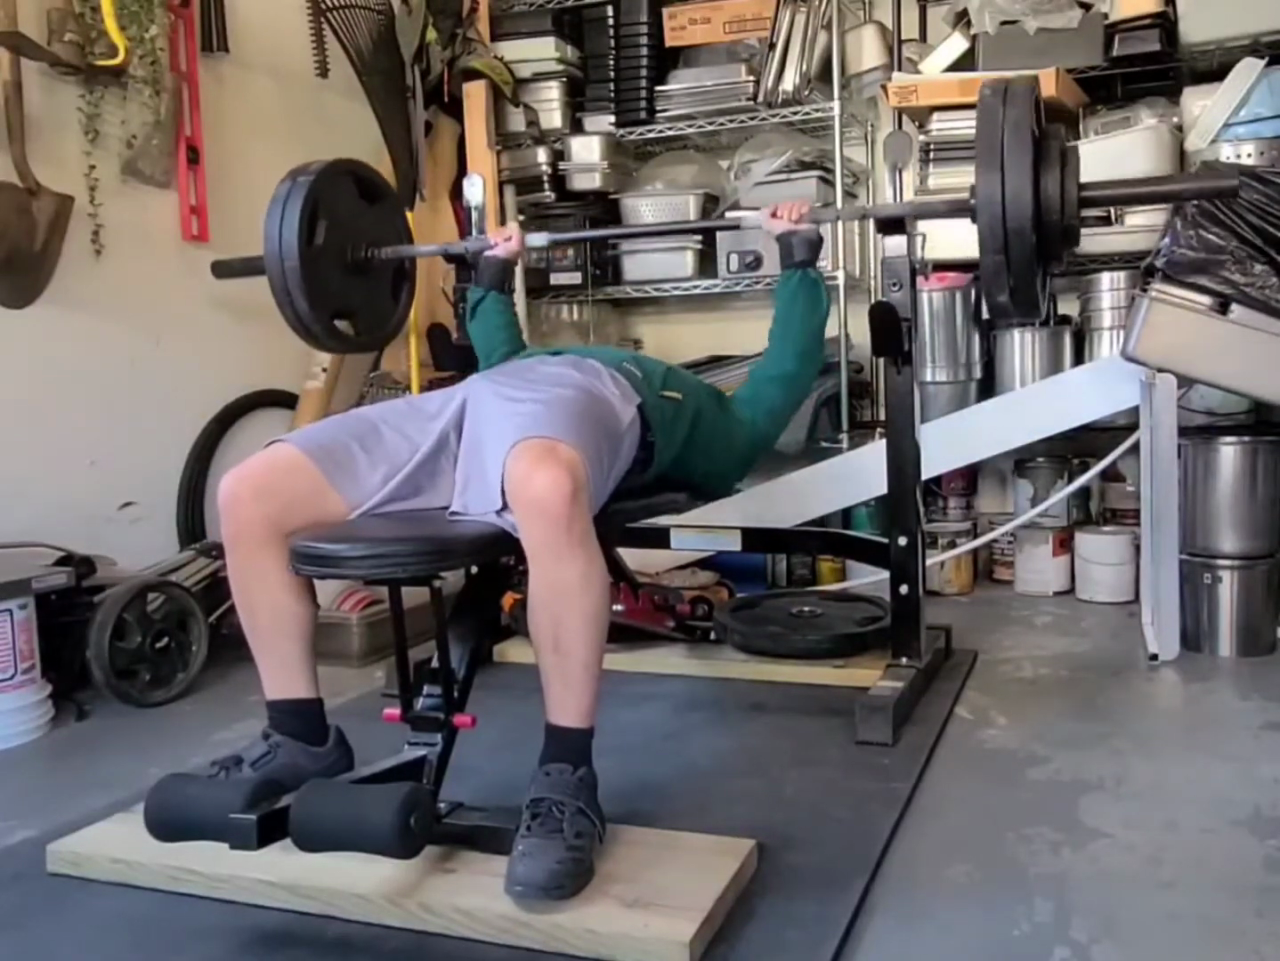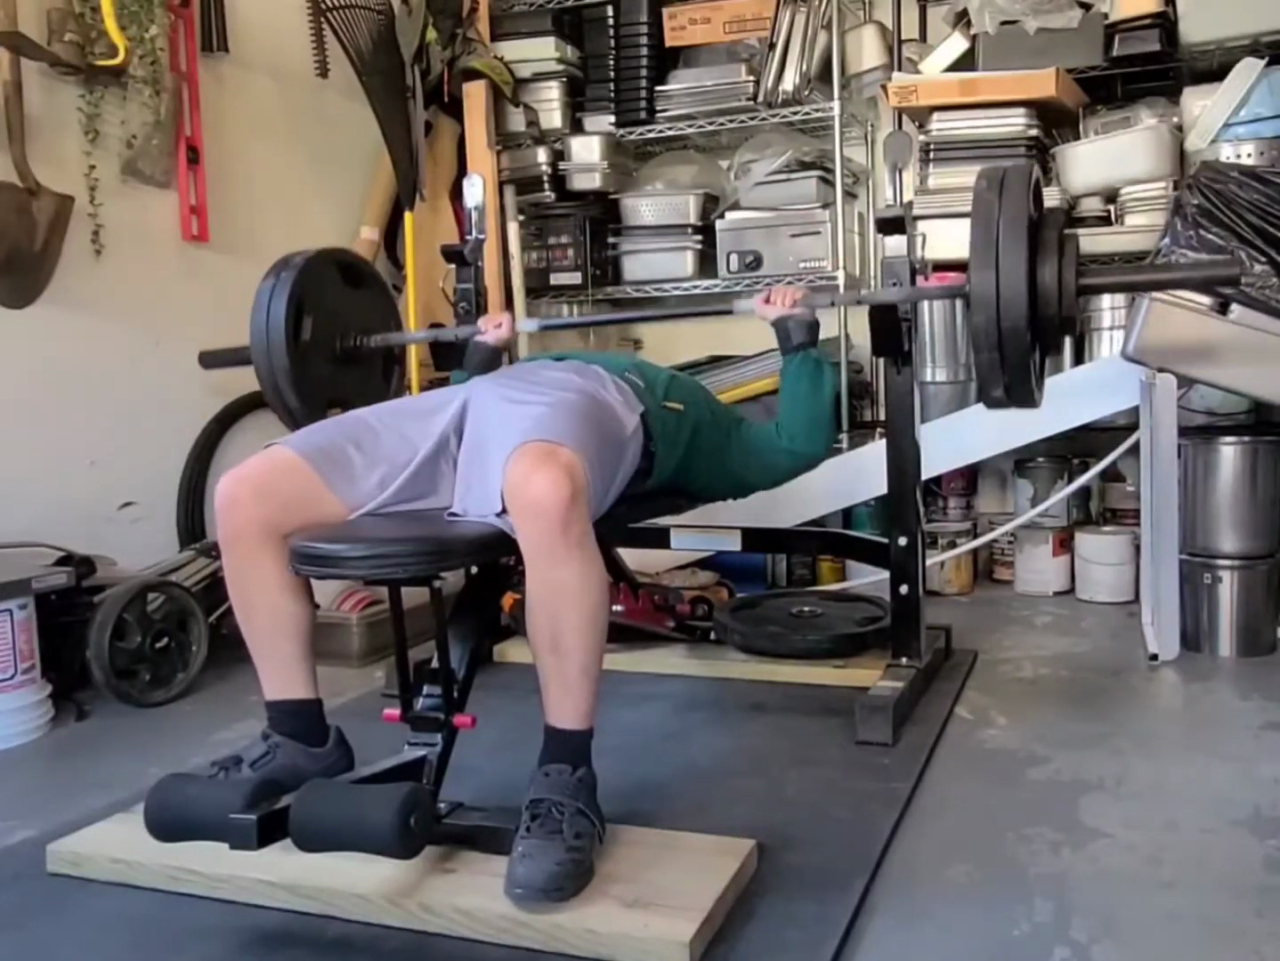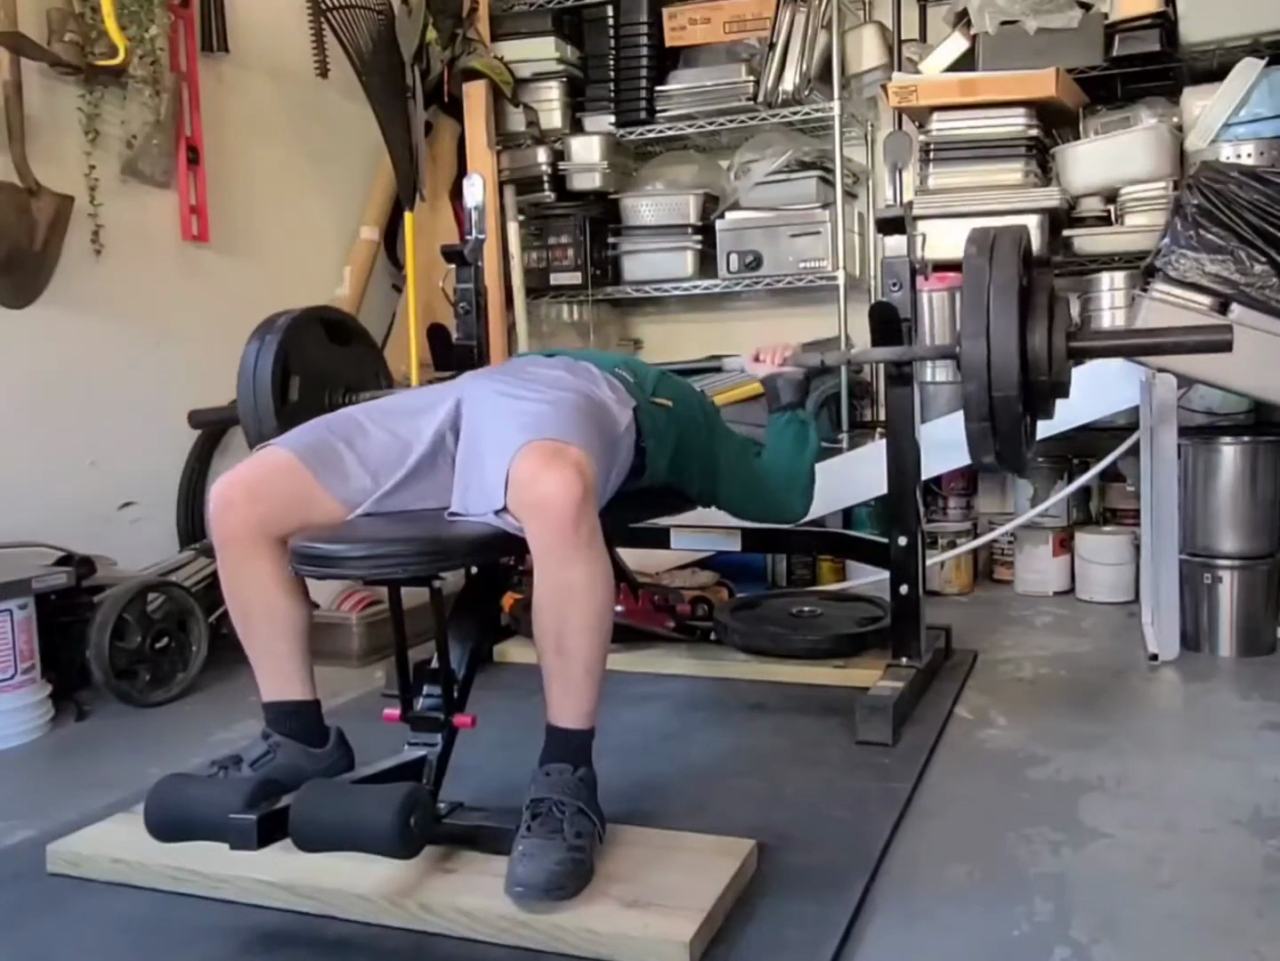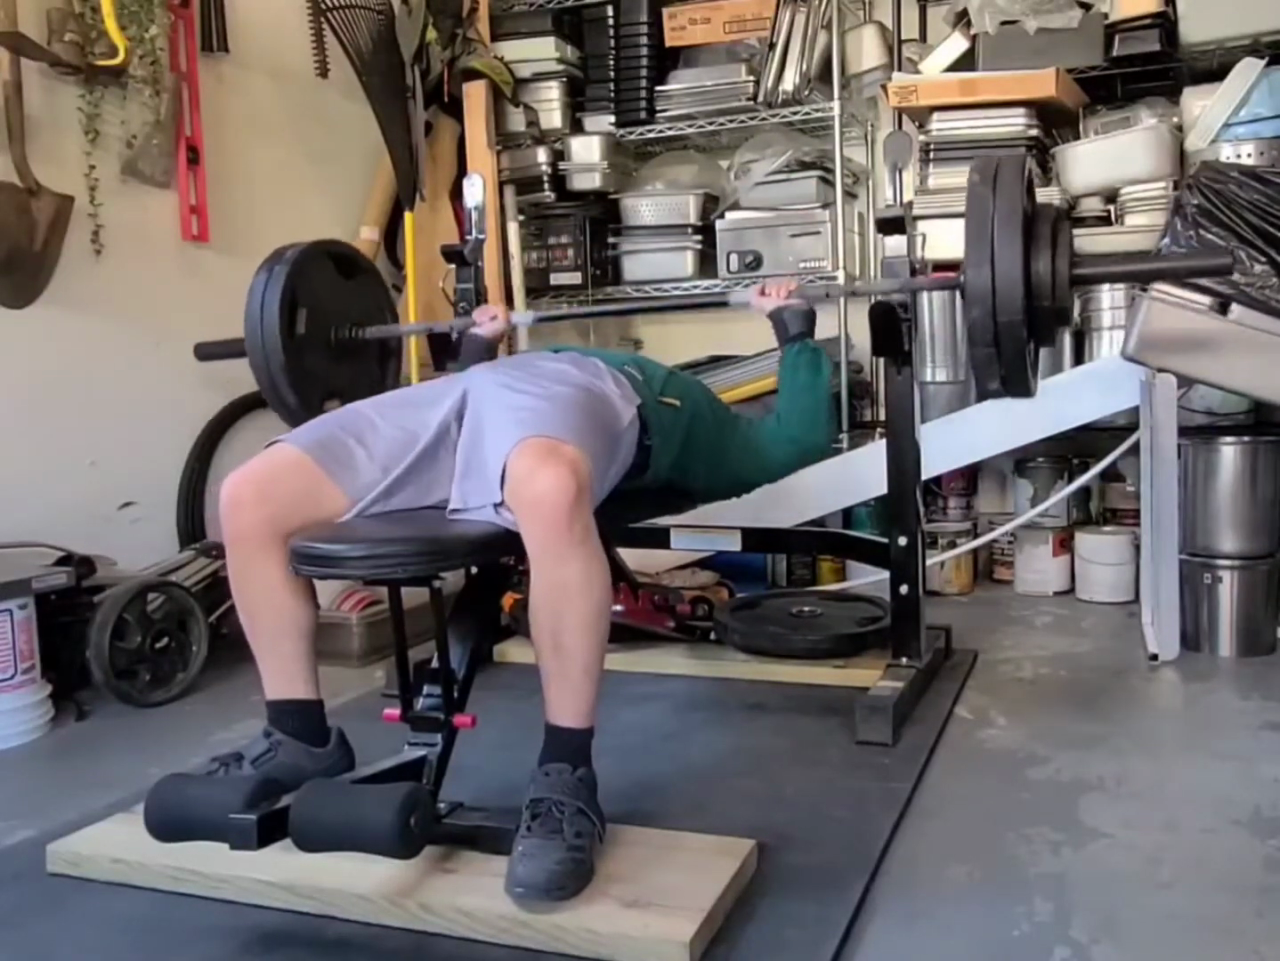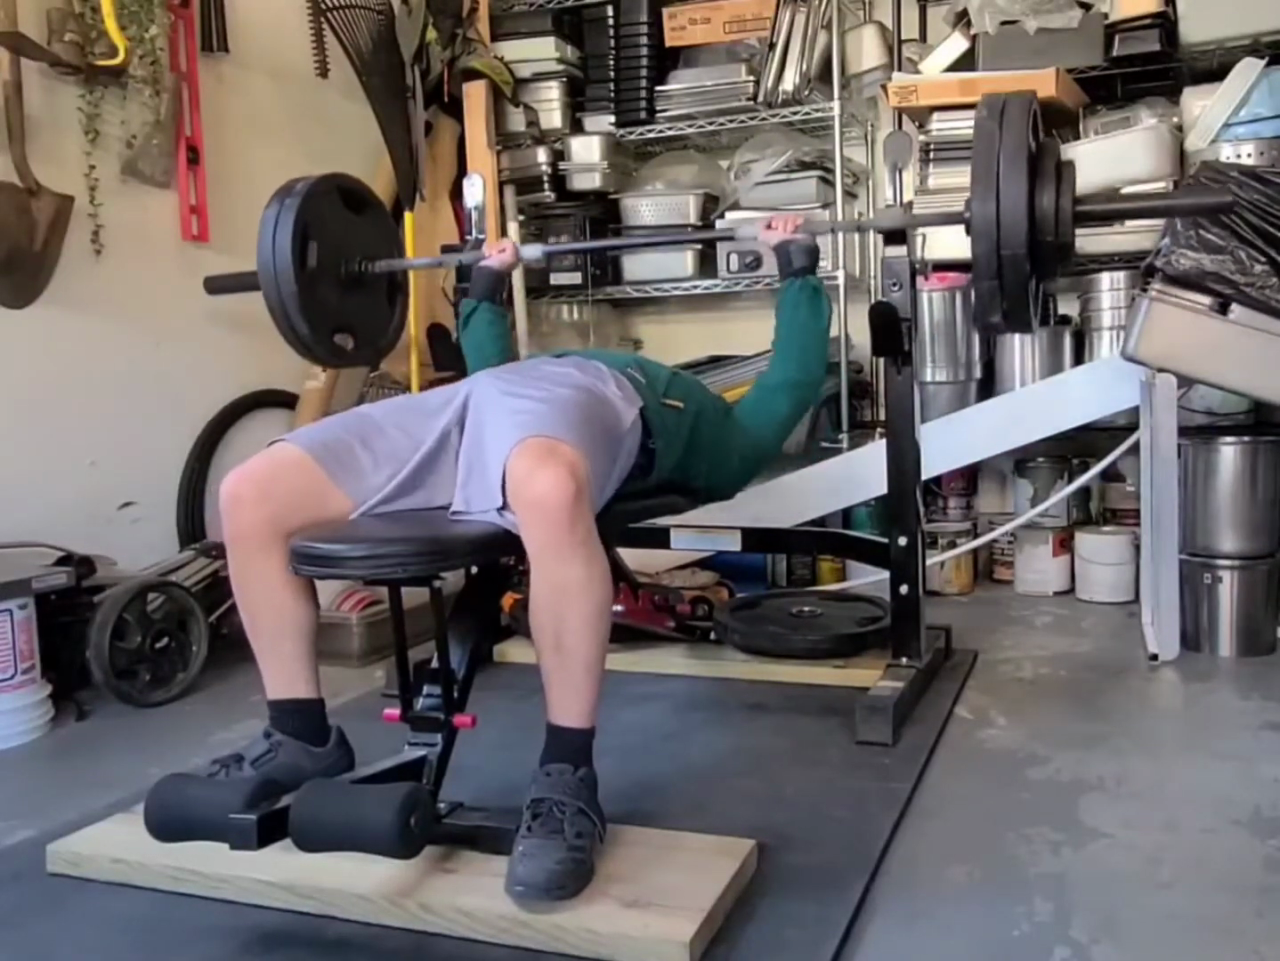
dt=0.3s
person 1, frame 1
left shoulder: (720, 432)
left elbow: (790, 368)
right elbow: (502, 357)
left wrist: (797, 256)
right wrist: (493, 274)
left knee: (546, 491)
right knee: (246, 497)
left ankle: (566, 778)
right ankle: (300, 739)
person 1, frame 2
left shoulder: (714, 431)
left elbow: (801, 443)
left wrist: (795, 334)
right wrist: (482, 354)
left knee: (544, 497)
right knee: (243, 499)
left ankle: (564, 782)
right ankle: (303, 741)
person 1, frame 3
left shoulder: (698, 427)
left elbow: (783, 496)
left wrist: (784, 390)
right wrist: (474, 380)
left knee: (556, 494)
right knee: (238, 503)
left ankle: (565, 780)
right ankle: (299, 741)
person 1, frame 4
left shoulder: (713, 429)
left elbow: (802, 440)
left wrist: (793, 332)
right wrist: (476, 349)
left knee: (549, 492)
right knee: (248, 497)
left ankle: (565, 781)
right ankle: (301, 741)
person 1, frame 5
left shoulder: (721, 436)
left elbow: (795, 379)
right elbow: (491, 369)
left wrist: (796, 266)
right wrist: (486, 284)
left knee: (550, 494)
right knee: (249, 498)
left ankle: (566, 781)
right ankle: (302, 740)
